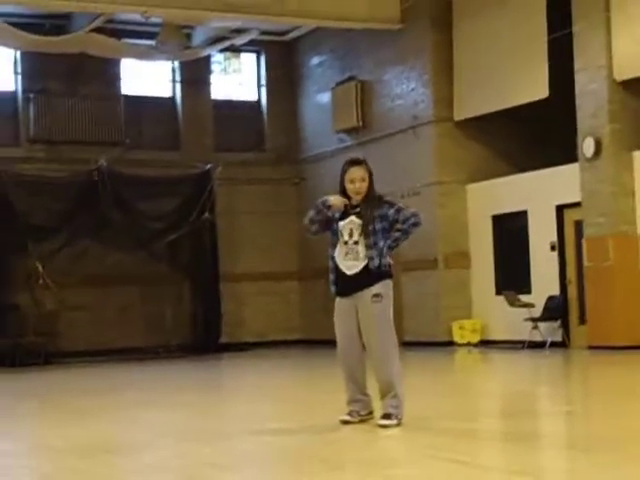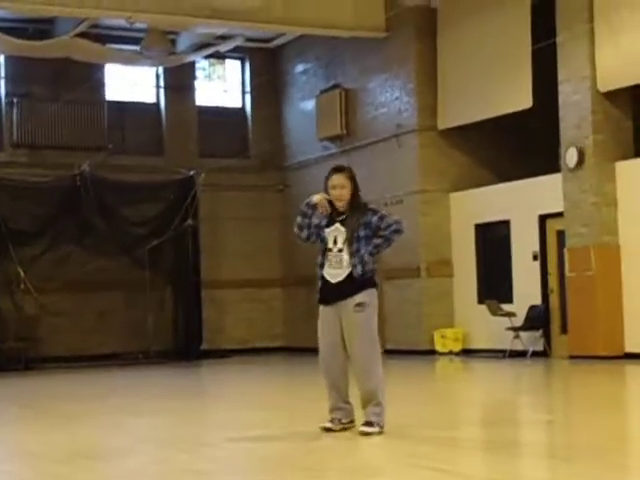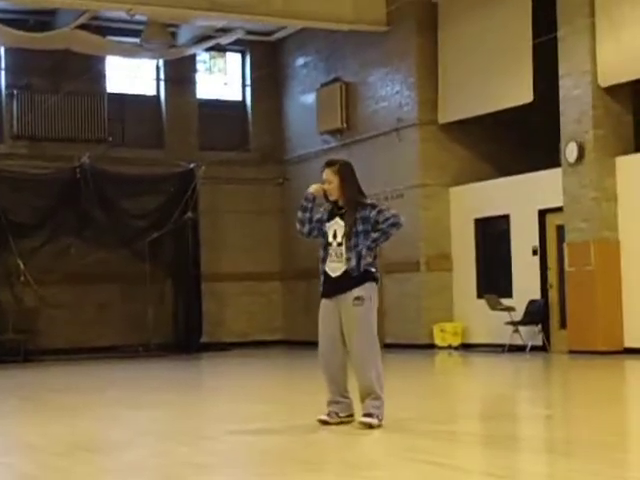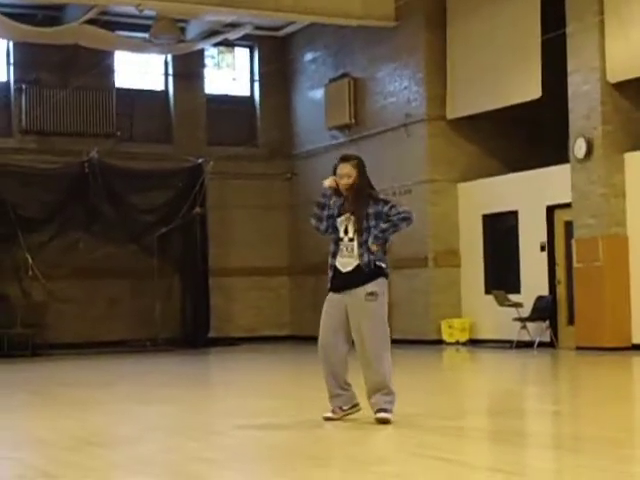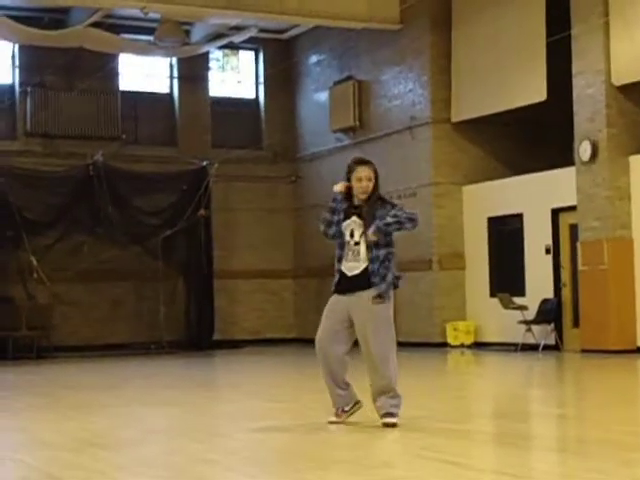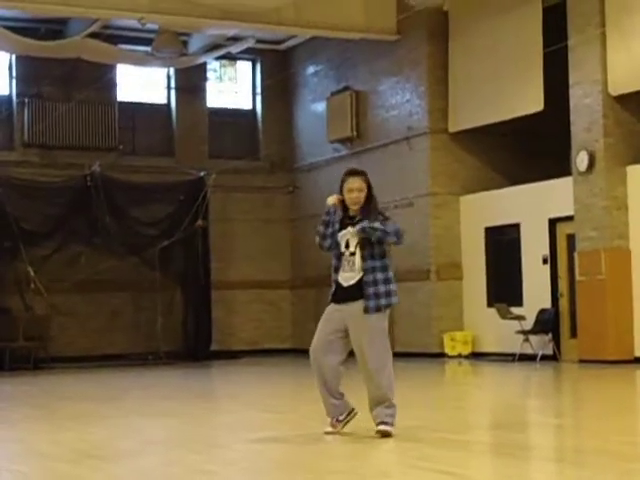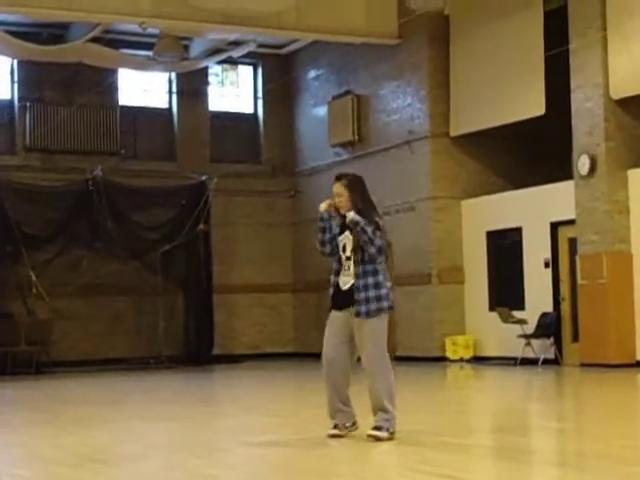
dt=0.2s
person 1, frame 1
left shoulder: (381, 207)
right shoulder: (337, 212)
left elbow: (412, 219)
right elbow: (311, 226)
left wrist: (388, 246)
right wrist: (324, 203)
left hip: (373, 285)
right hip: (344, 288)
left knee: (381, 348)
right knee: (347, 350)
left ankle: (393, 408)
right ankle: (359, 405)
person 1, frame 2
left shoulder: (366, 215)
right shoulder: (325, 219)
left elbow: (395, 227)
right elbow: (303, 234)
left wrist: (371, 252)
right wrist: (310, 205)
left hip: (358, 292)
right hip: (329, 295)
left knee: (365, 355)
right knee: (330, 357)
left ankle: (374, 416)
right ankle: (341, 413)
person 1, frame 3
left shoulder: (365, 209)
right shoulder: (327, 213)
left elbow: (394, 221)
right elbow: (305, 230)
left wrist: (369, 246)
right wrist: (309, 198)
left hip: (358, 286)
right hip: (330, 289)
left knee: (363, 349)
right knee: (329, 350)
left ankle: (373, 407)
right ankle: (340, 406)
person 1, frame 4
left shoulder: (375, 204)
right shoulder: (337, 206)
left elbow: (405, 216)
right elbow: (320, 226)
left wrist: (379, 236)
right wrist: (326, 193)
left hip: (368, 283)
right hip: (338, 285)
left knee: (372, 346)
right knee: (328, 343)
left ankle: (383, 402)
right ankle: (343, 399)
person 1, frame 5
left shoulder: (382, 208)
right shoulder: (344, 210)
left elbow: (411, 219)
right elbow: (328, 231)
left wrist: (379, 228)
right wrist: (336, 198)
left hip: (373, 289)
right hip: (343, 289)
left knee: (378, 350)
right knee: (325, 343)
left ankle: (389, 406)
right ankle: (345, 400)
person 1, frame 6
left shoulder: (376, 218)
right shoulder: (340, 220)
left elbow: (397, 236)
right elbow: (324, 243)
left wrist: (364, 228)
right wrist: (329, 211)
left hip: (370, 299)
right hip: (339, 299)
left knee: (374, 359)
right knee: (320, 353)
left ankle: (385, 416)
right ankle: (339, 411)
person 1, frame 7
left shoulder: (369, 220)
right shoulder: (340, 224)
left elbow: (376, 249)
right elbow: (327, 249)
left wrist: (355, 221)
right wrist: (324, 217)
left hip: (369, 302)
right hip: (341, 303)
left knee: (375, 362)
right knee: (333, 361)
left ankle: (385, 421)
right ankle: (343, 418)
